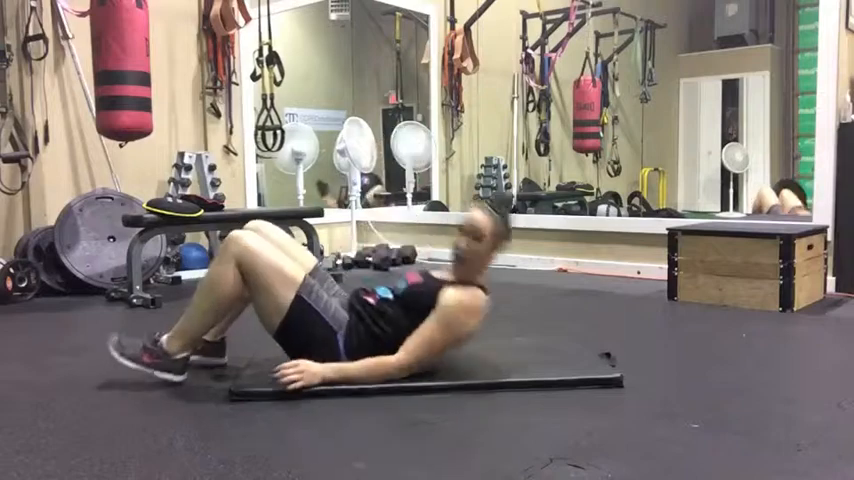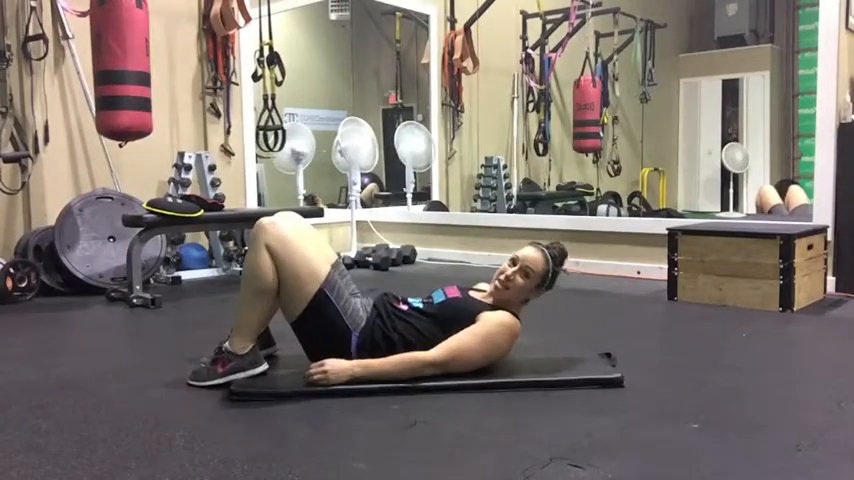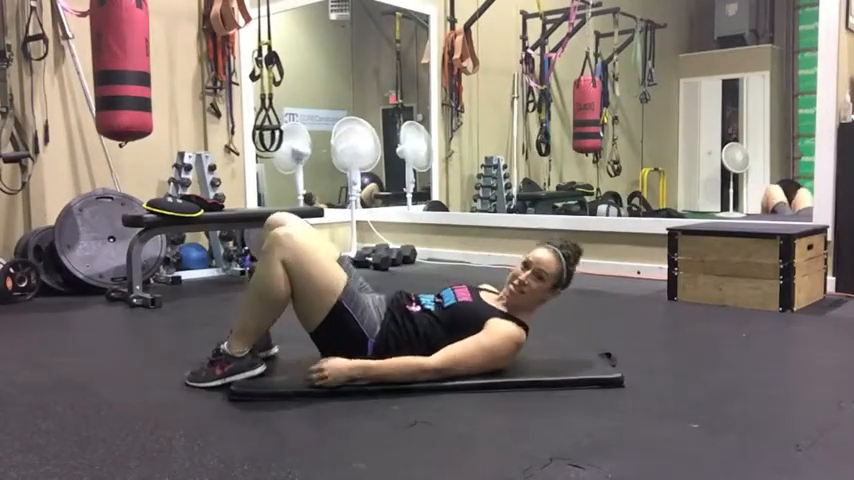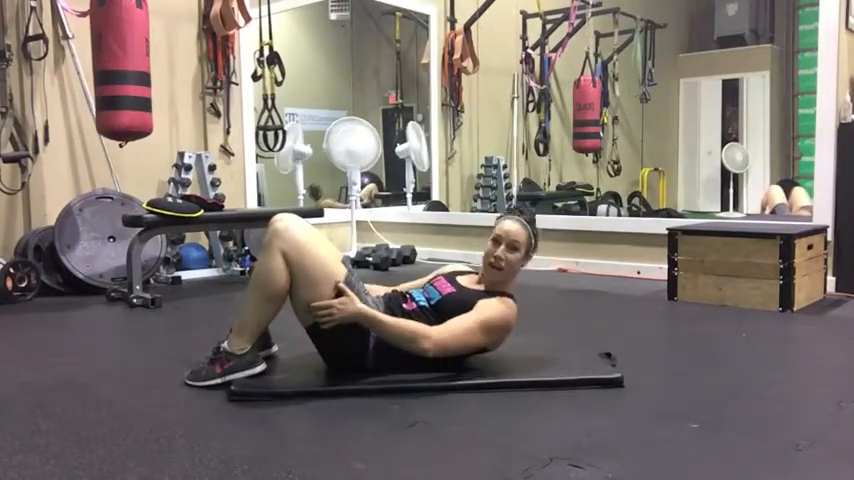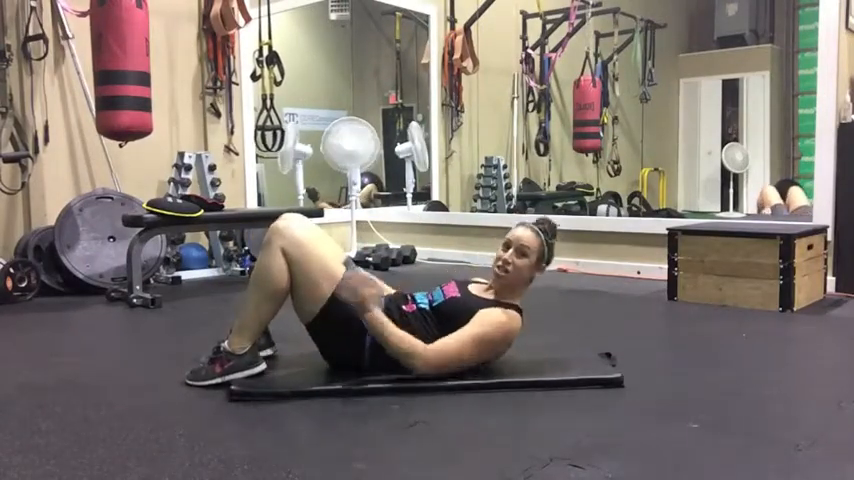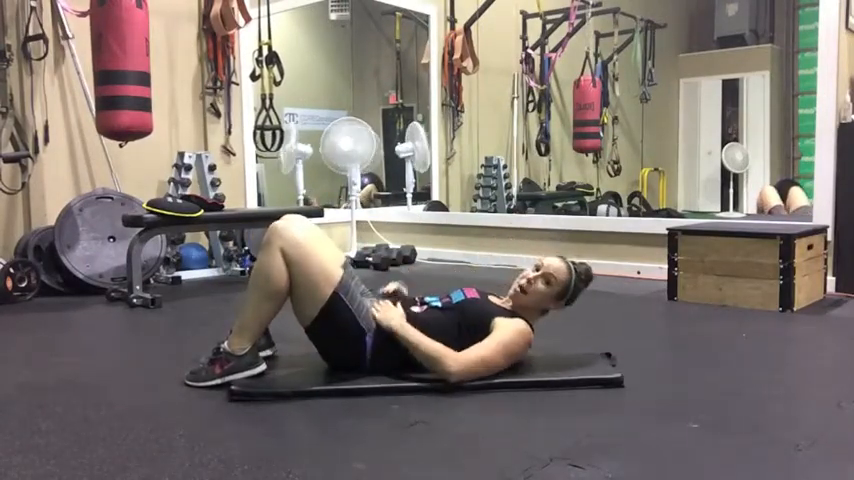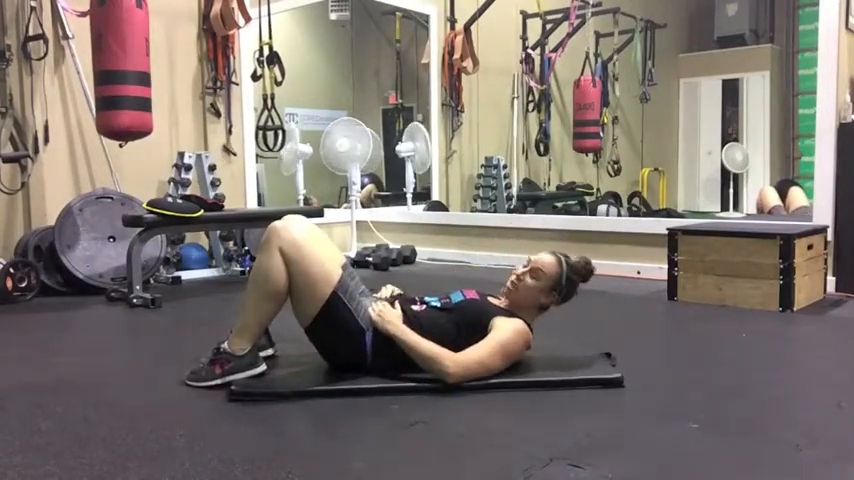
dt=0.7s
person 1, frame 1
left shoulder: (466, 301)
right shoulder: (453, 276)
left elbow: (401, 362)
left wrist: (325, 370)
left hip: (342, 342)
right hip: (347, 311)
left knee: (240, 245)
right knee: (258, 231)
left ankle: (171, 352)
right ankle: (210, 340)
person 1, frame 2
left shoulder: (503, 324)
right shoulder: (482, 291)
left elbow: (433, 362)
left wrist: (353, 369)
left hip: (354, 339)
right hip: (364, 316)
left knee: (268, 232)
right knee: (284, 222)
left ankle: (240, 354)
right ankle: (256, 336)
person 1, frame 3
left shoulder: (509, 334)
right shoulder: (489, 292)
left elbow: (433, 366)
left wrist: (354, 368)
left hip: (367, 340)
right hip: (377, 309)
left knee: (283, 244)
right knee: (281, 223)
left ankle: (238, 355)
right ankle: (253, 336)
person 1, frame 4
left shoulder: (500, 310)
right shoulder: (460, 271)
left elbow: (430, 342)
left wrist: (360, 312)
right wrist: (348, 287)
left hip: (366, 344)
right hip: (372, 317)
left knee: (285, 237)
right knee: (284, 226)
left ankle: (238, 352)
right ankle: (254, 337)
person 1, frame 5
left shoulder: (504, 321)
right shoulder: (482, 287)
left elbow: (424, 360)
left wrist: (368, 309)
right wrist: (375, 286)
left hip: (365, 341)
right hip: (375, 317)
left knee: (285, 235)
right knee: (290, 226)
left ankle: (239, 352)
right ankle: (254, 335)
person 1, frame 6
left shoulder: (517, 331)
right shoulder: (495, 305)
left elbow: (455, 367)
left wrist: (400, 327)
right wrist: (407, 299)
left hip: (365, 342)
right hip: (373, 319)
left knee: (284, 236)
right knee: (291, 227)
left ankle: (238, 353)
right ankle: (255, 336)
person 1, frame 7
left shoulder: (515, 331)
right shoulder: (496, 305)
left elbow: (452, 368)
left wrist: (395, 328)
right wrist: (399, 298)
left hip: (365, 340)
right hip: (373, 316)
left knee: (284, 236)
right knee: (291, 227)
left ankle: (238, 354)
right ankle: (254, 335)
